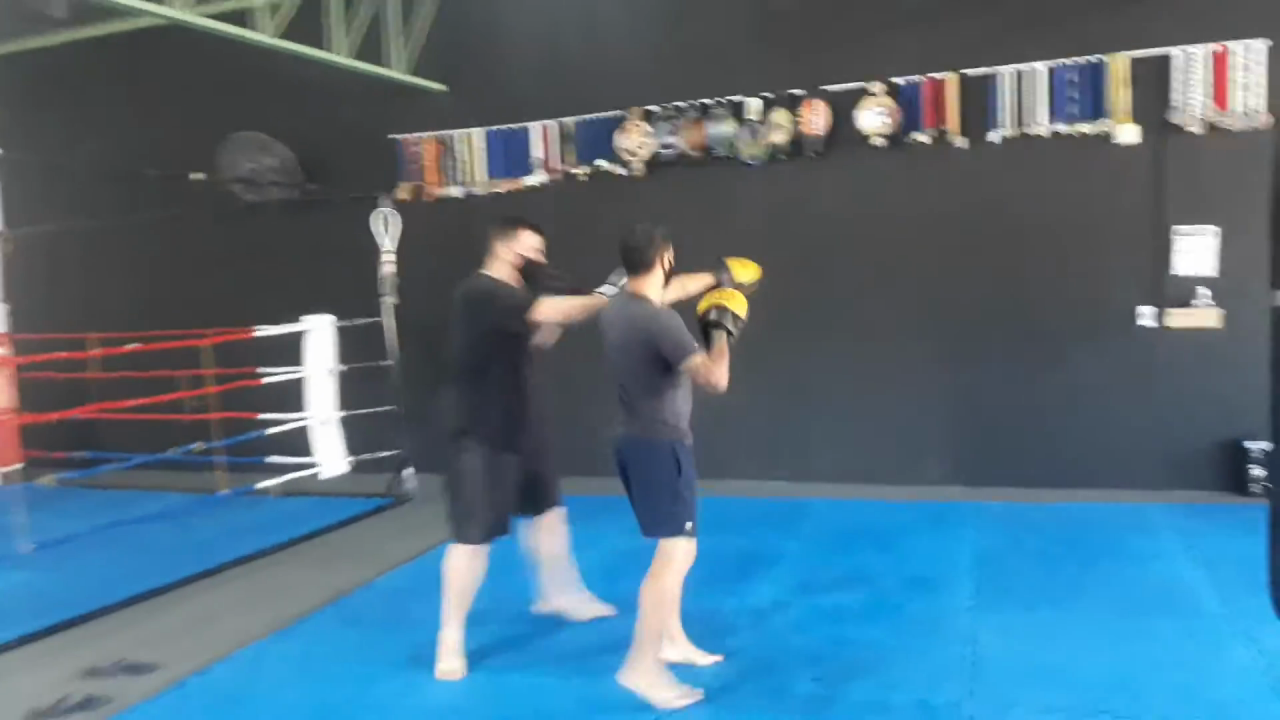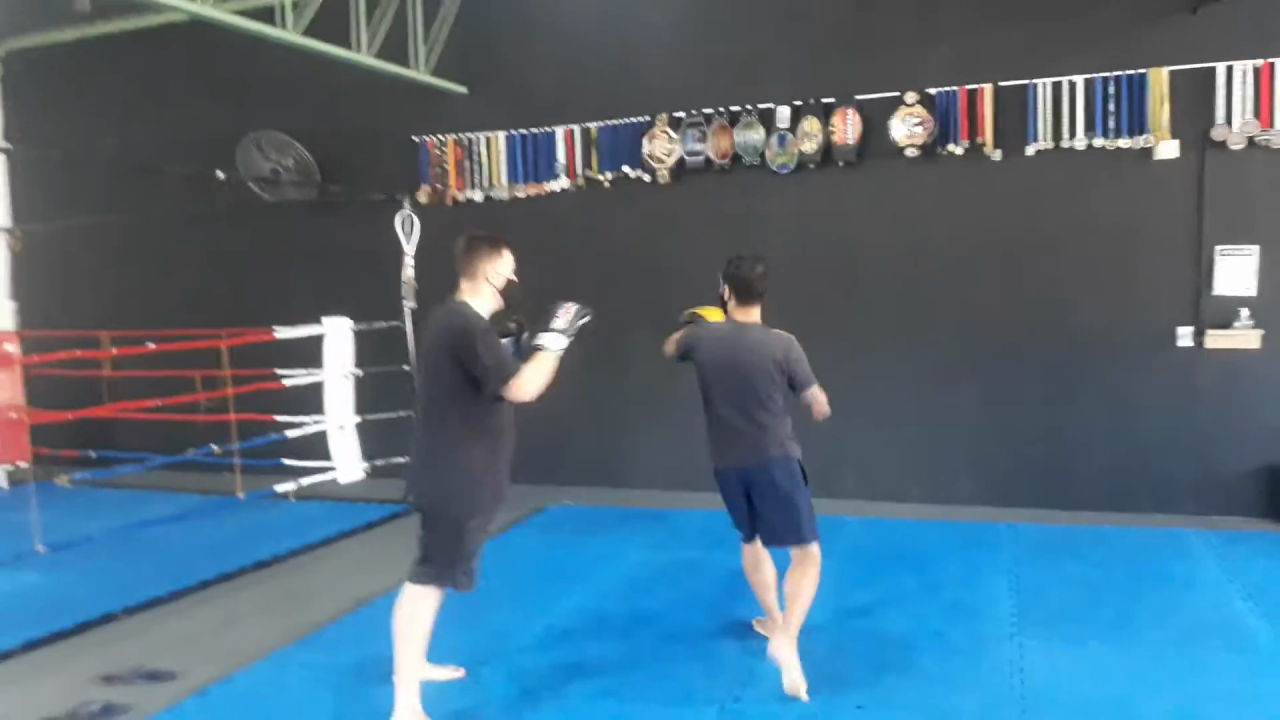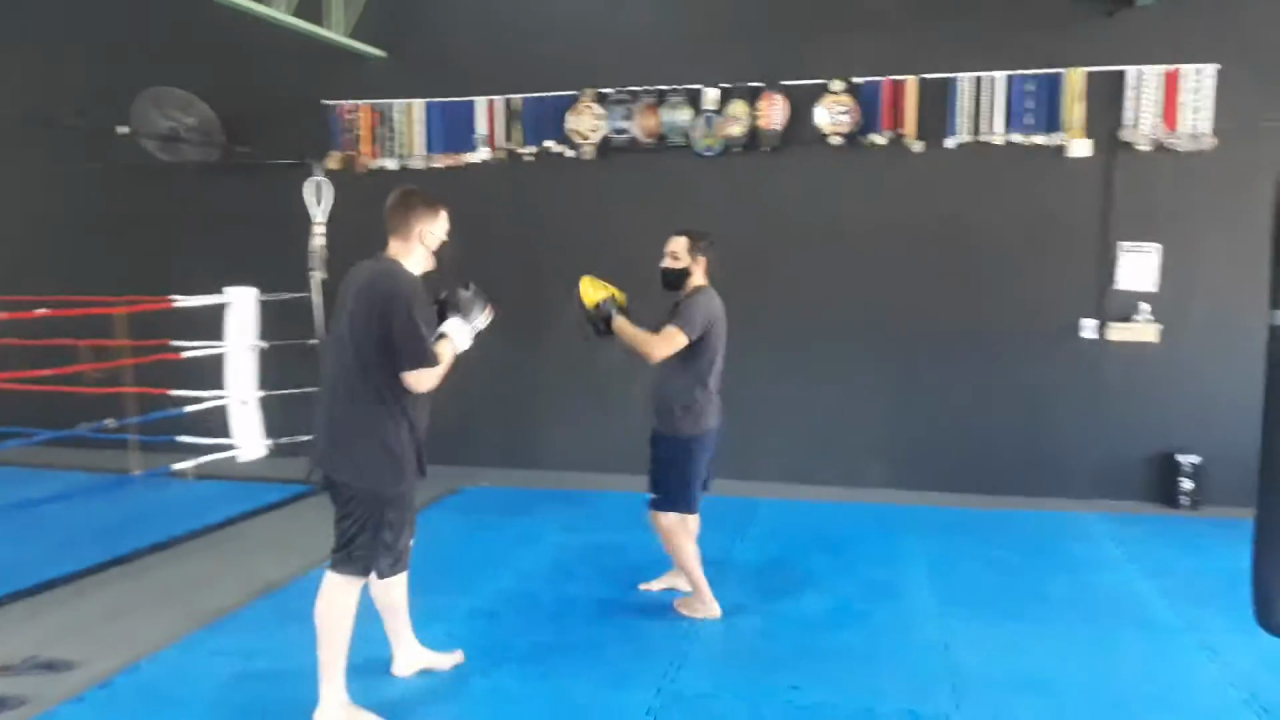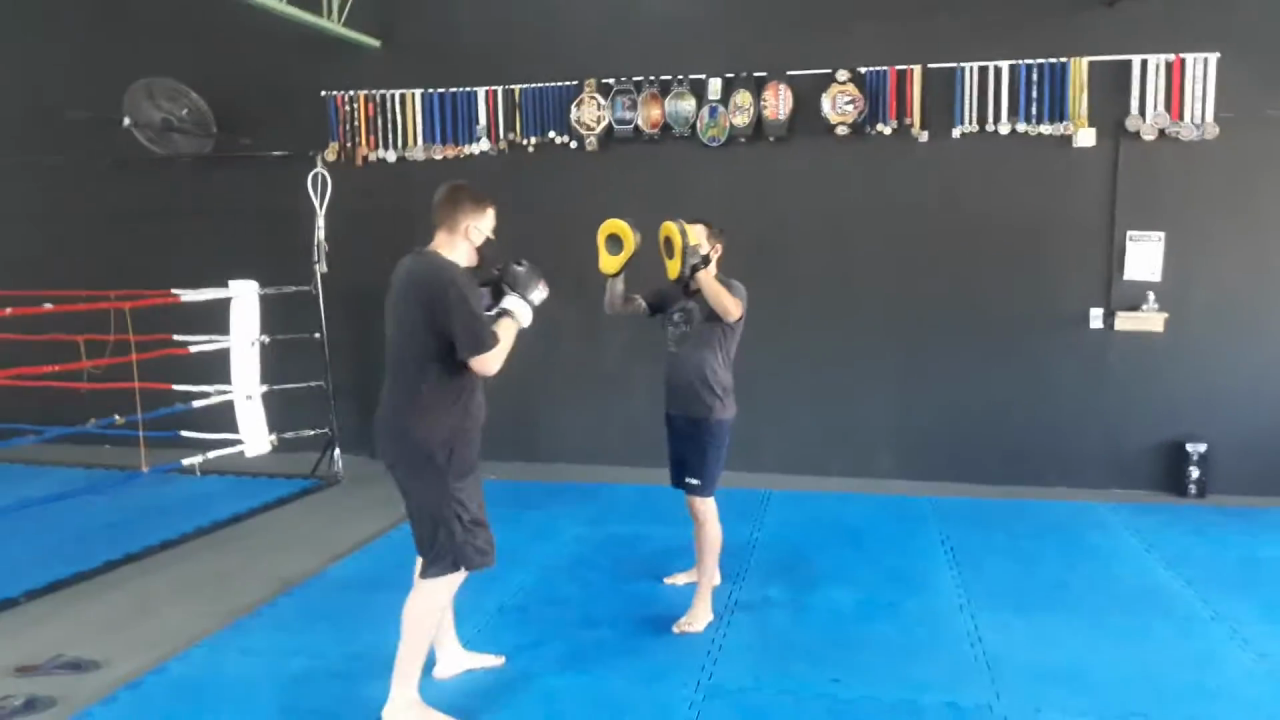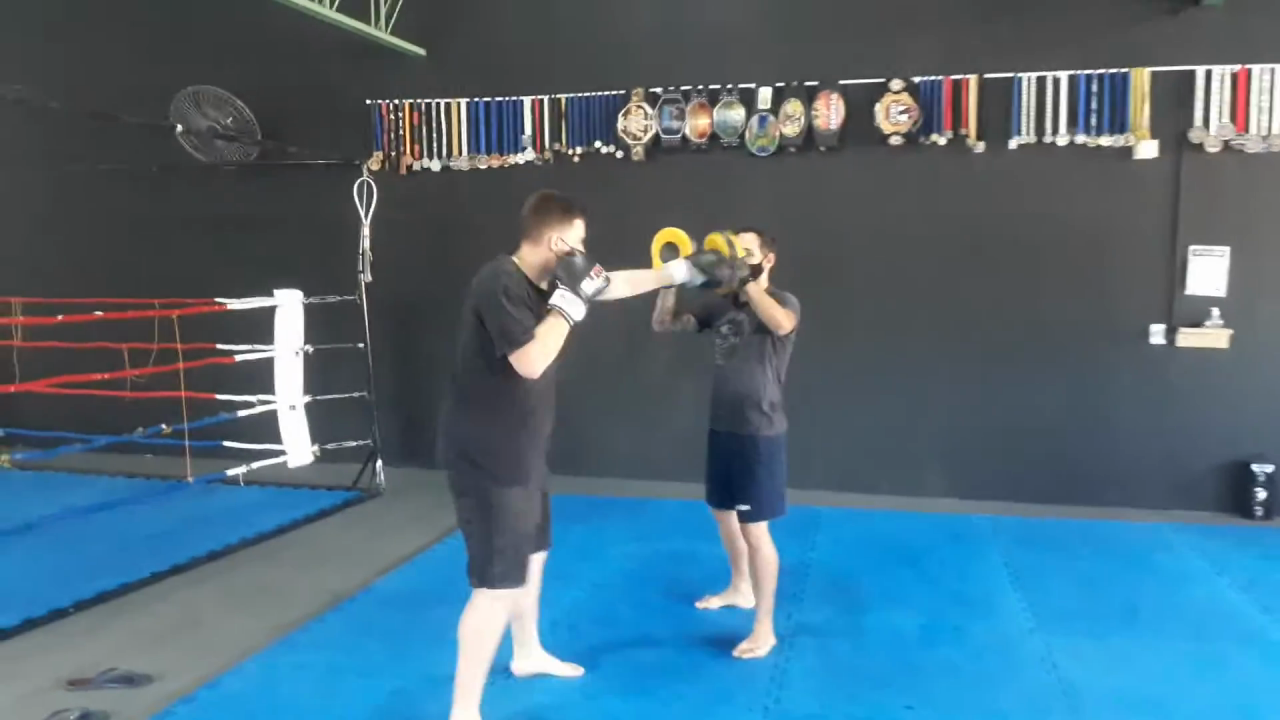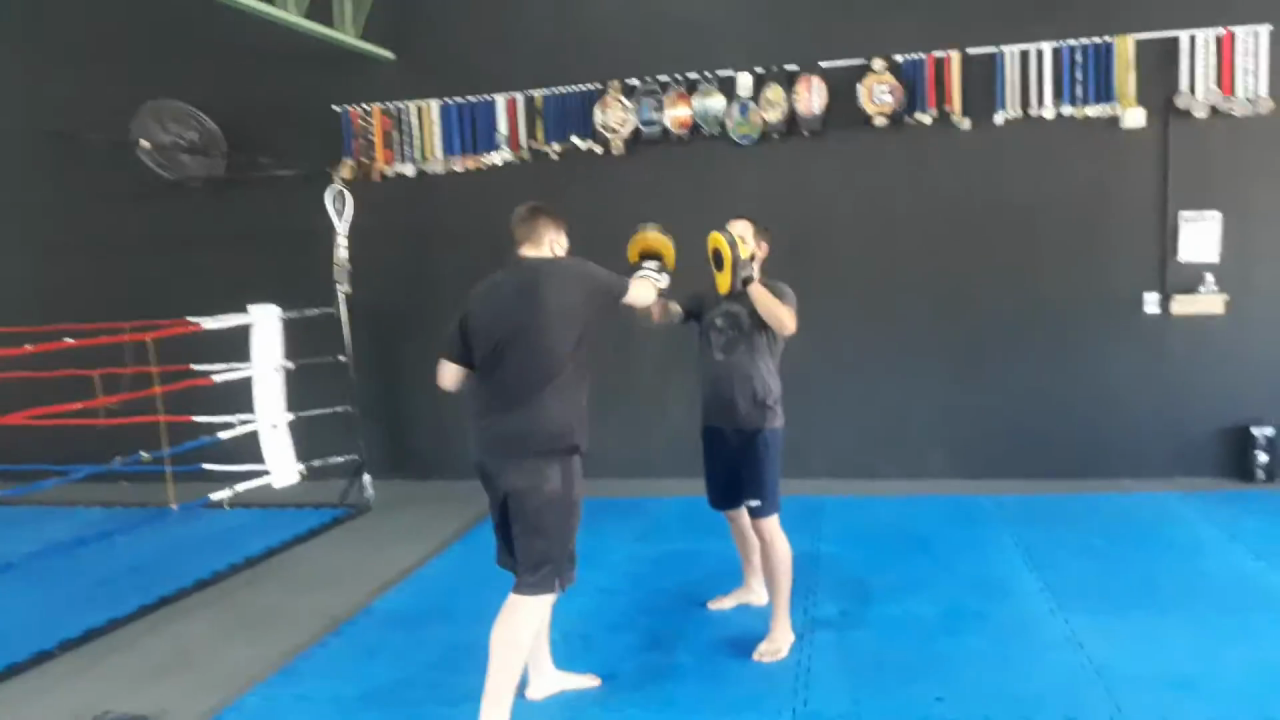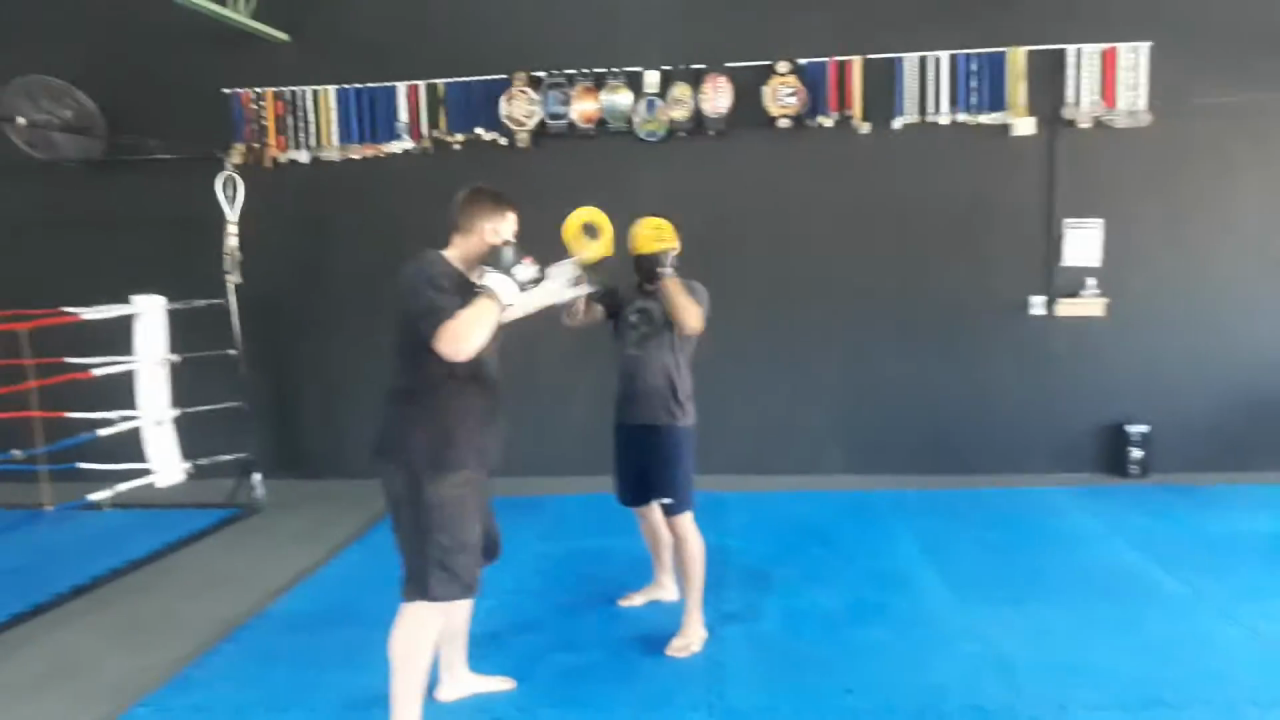
dt=0.4s
person 1, frame 1
left shoulder: (513, 297)
right shoulder: (484, 295)
left elbow: (539, 337)
right elbow: (549, 313)
right wrist: (609, 297)
left hip: (519, 427)
right hip: (481, 434)
left knee: (546, 509)
right knee: (474, 538)
left ankle: (561, 592)
right ankle: (451, 637)
person 1, frame 2
left shoulder: (453, 318)
right shoulder: (467, 327)
right elbow: (522, 388)
left wrist: (500, 350)
right wrist: (556, 334)
left hip: (458, 471)
right hip: (457, 477)
left knee: (435, 570)
right knee: (432, 578)
left ankle: (412, 661)
person 1, frame 3
left shoulder: (364, 276)
right shoulder: (403, 288)
right elbow: (421, 377)
left wrist: (436, 320)
right wrist: (459, 327)
left hip: (351, 438)
right hip: (375, 447)
left knee: (392, 548)
right knee: (353, 566)
left ankle: (406, 650)
person 1, frame 4
left shoulder: (414, 268)
right shoulder: (449, 279)
right elbow: (487, 360)
left wrist: (493, 307)
right wrist: (519, 304)
left hip: (419, 434)
right hip: (432, 443)
left knee: (440, 550)
right knee: (449, 560)
left ankle: (448, 651)
person 1, frame 5
left shoulder: (542, 278)
right shoulder: (498, 284)
left elbow: (608, 285)
right elbow: (530, 361)
left wrist: (680, 270)
right wrist: (570, 298)
left hip: (519, 449)
right hip: (488, 454)
left knee: (531, 550)
right knee: (500, 581)
left ankle: (528, 651)
person 1, frame 6
left shoulder: (481, 294)
right shoulder: (572, 274)
left elbow: (449, 378)
right elbow: (639, 295)
right wrist: (651, 275)
left hip: (495, 447)
right hip: (546, 446)
left knee: (537, 568)
right knee: (539, 581)
left ankle: (541, 672)
person 1, frame 7
left shoulder: (461, 279)
right shoulder: (426, 275)
left elbow: (478, 324)
right elbow: (455, 345)
right wrist: (501, 284)
left hip: (459, 451)
right hip: (429, 456)
left knee: (465, 565)
right knee: (432, 587)
left ankle: (455, 673)
person 2, frame 1
left shoulder: (616, 306)
right shoulder: (658, 320)
left elbow: (665, 291)
right elbow: (715, 379)
left wrist: (715, 277)
right wrist: (721, 330)
left hip: (639, 442)
right hip: (659, 444)
left knee: (677, 540)
right knee: (676, 549)
left ankle: (672, 640)
right ankle: (642, 665)
person 2, frame 2
left shoulder: (702, 336)
right shoulder: (782, 345)
left elbow: (670, 348)
right elbow: (821, 409)
left hip: (728, 463)
right hip: (776, 460)
left knee: (752, 542)
right knee: (806, 555)
left ankle: (775, 622)
right ankle: (786, 640)
person 2, frame 3
left shoulder: (696, 306)
right shoulder: (697, 303)
left elbow: (656, 350)
right elbow: (671, 347)
left wrist: (613, 319)
right wrist: (621, 320)
left hip: (683, 425)
right hip: (700, 422)
left knee: (665, 515)
right knee: (685, 504)
left ankle: (703, 598)
right ankle: (684, 574)
person 2, frame 4
left shoulder: (730, 289)
right shoulder: (672, 292)
left elbow: (731, 312)
right elbow: (617, 307)
left wrist: (696, 269)
right wrist: (616, 271)
left hip: (711, 413)
right hip: (678, 409)
left knee: (699, 501)
right knee: (698, 494)
left ankle: (703, 603)
right ankle: (707, 569)
person 2, frame 5
left shoulder: (783, 302)
right shoulder: (720, 305)
left elbow: (781, 325)
right elbow: (664, 324)
left wrist: (747, 281)
right wrist: (669, 283)
left hip: (759, 432)
right hip: (722, 426)
left knee: (754, 527)
right knee: (723, 511)
left ankle: (764, 628)
right ankle: (740, 589)
person 2, frame 6
left shoulder: (776, 292)
right shoulder: (707, 298)
left elbow: (786, 326)
right elbow: (658, 314)
left wrist: (747, 280)
left hip: (758, 424)
right hip: (716, 423)
left knee: (765, 522)
right knee: (732, 511)
left ankle: (782, 625)
right ankle: (753, 587)
person 2, frame 7
left shoulder: (688, 290)
right shoulder: (622, 295)
left elbow: (690, 324)
right elbow: (575, 318)
left wrist: (664, 273)
left hip: (670, 421)
right hip: (629, 418)
left knee: (679, 518)
right knee: (644, 506)
left ankle: (694, 621)
right ankle: (663, 582)
